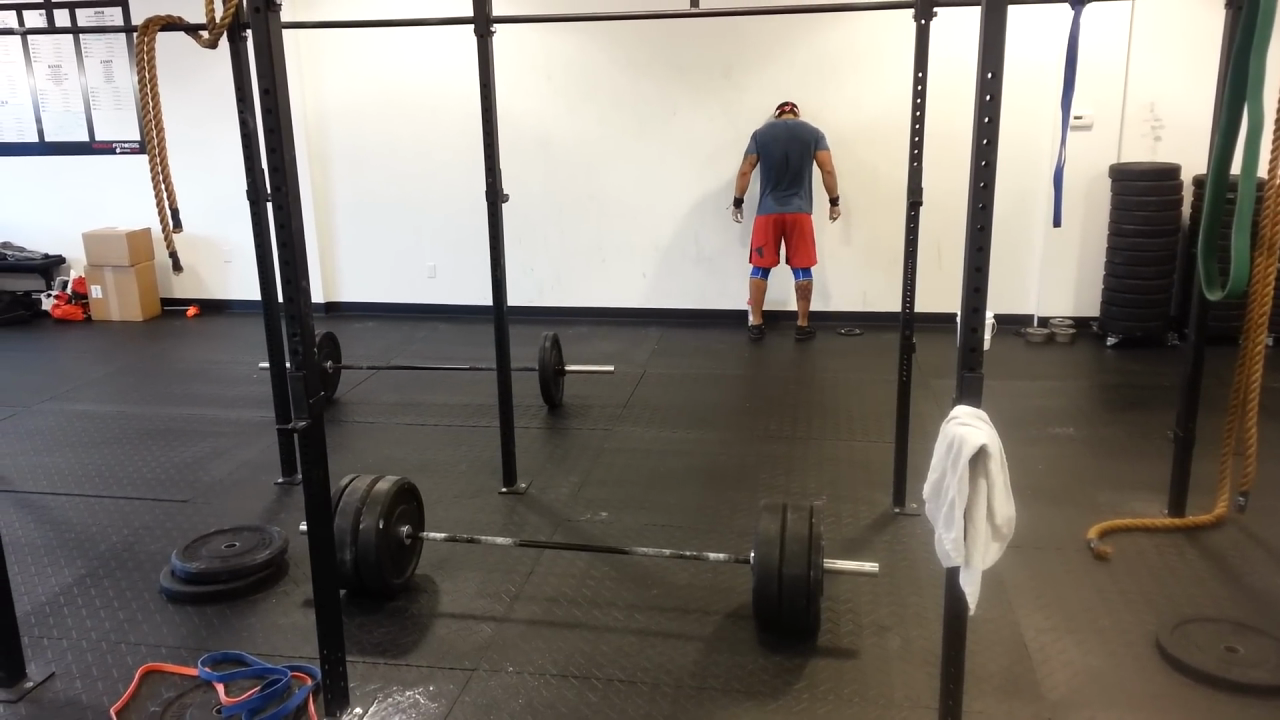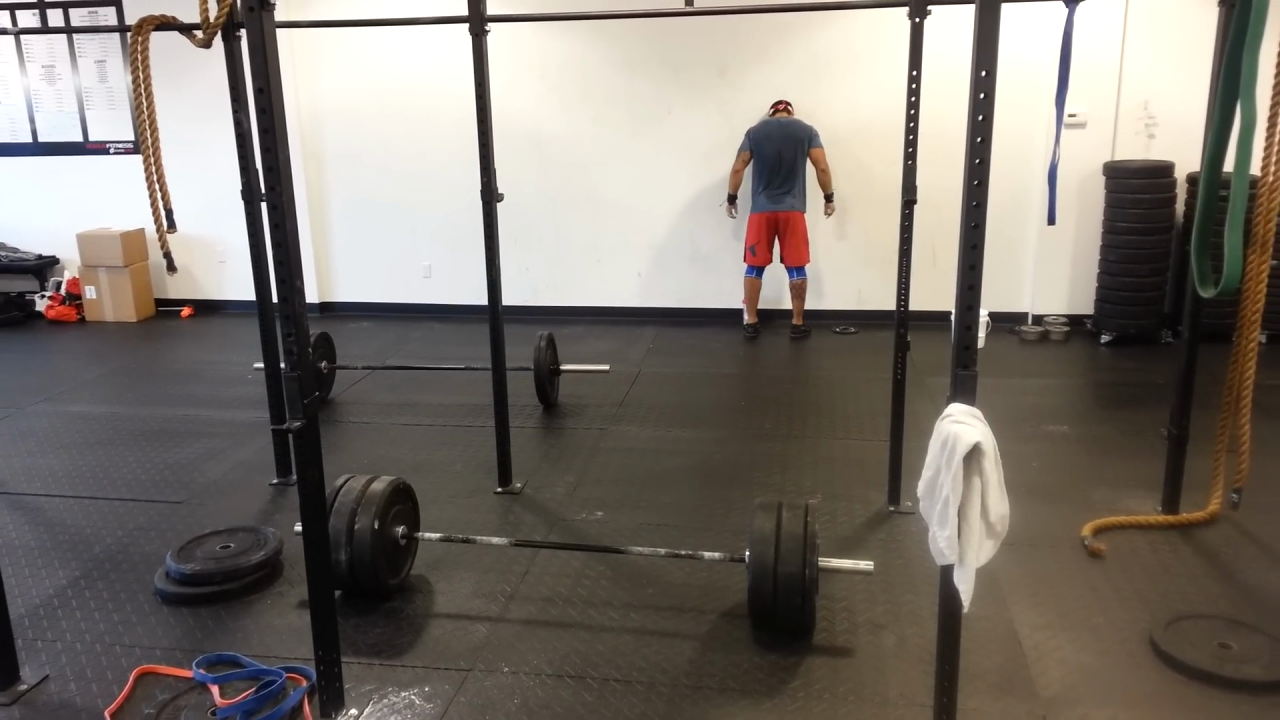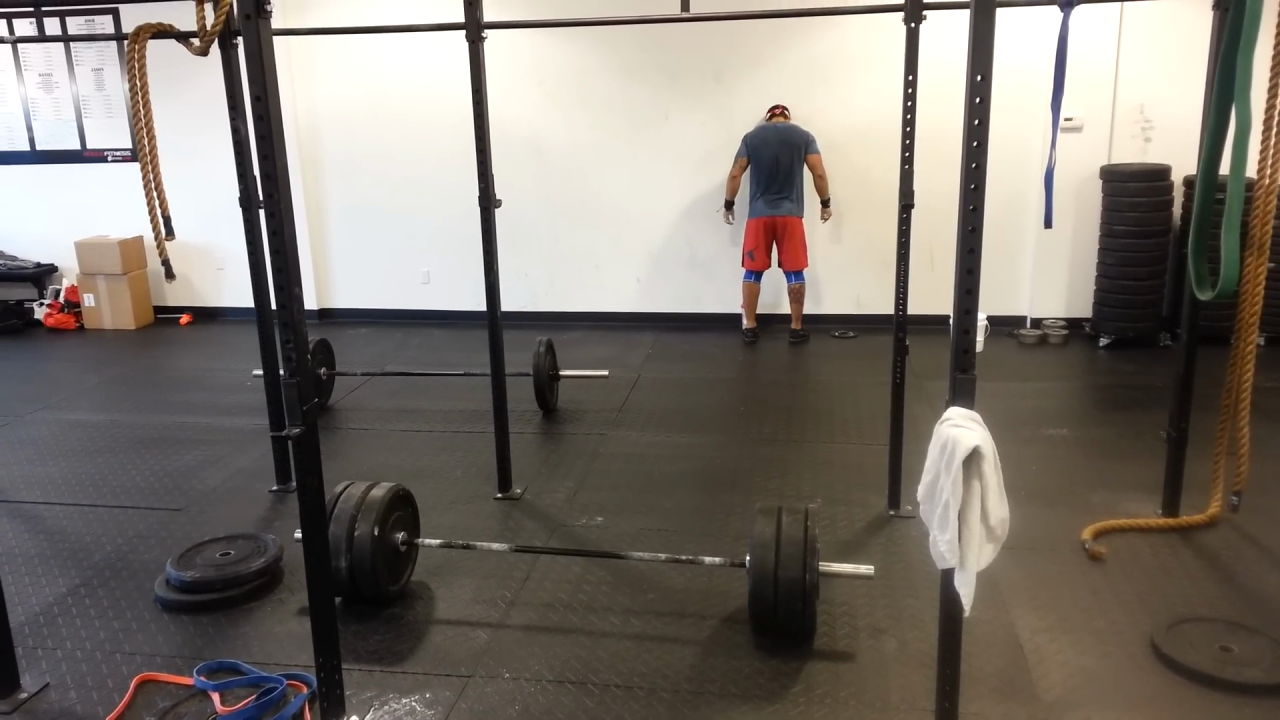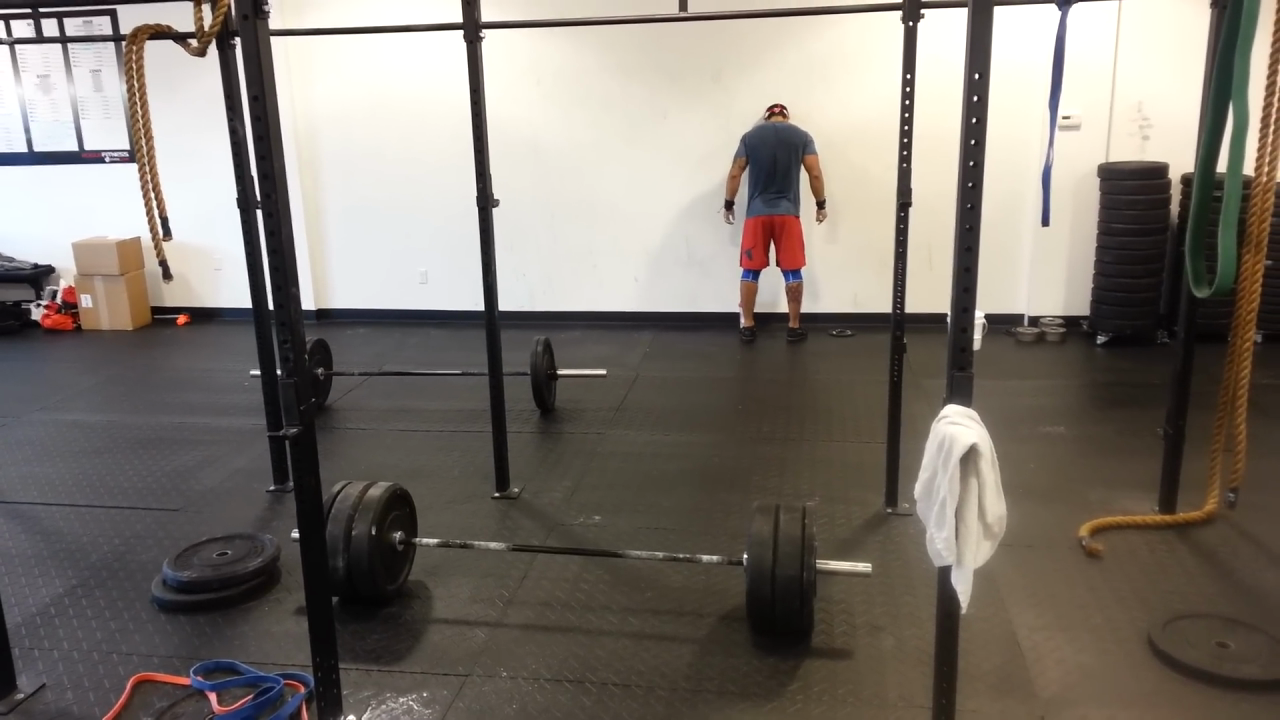
dt=0.4s
person 1, frame 1
left shoulder: (761, 133)
right shoulder: (813, 133)
left elbow: (745, 171)
right elbow: (827, 170)
left wrist: (737, 203)
right wrist: (834, 202)
left hip: (767, 211)
right hip: (799, 211)
left knee: (760, 267)
right knee: (802, 268)
left ankle: (756, 324)
right ankle: (802, 325)
person 1, frame 2
left shoulder: (754, 132)
right shoulder: (807, 131)
left elbow: (738, 168)
right elbow: (822, 167)
left wrist: (731, 199)
right wrist: (829, 198)
left hip: (761, 209)
right hip: (792, 209)
left knee: (754, 265)
right knee: (796, 267)
left ankle: (751, 323)
right ankle: (798, 324)
person 1, frame 3
left shoulder: (751, 137)
right shoulder: (803, 136)
left elbow: (735, 174)
right elbow: (819, 173)
left wrist: (728, 205)
right wrist: (825, 203)
left hip: (759, 214)
right hip: (790, 214)
left knee: (753, 271)
right knee: (795, 272)
left ankle: (750, 328)
right ankle: (797, 328)
person 1, frame 4
left shoulder: (750, 136)
right shoulder: (801, 136)
left elbow: (735, 174)
right elbow: (815, 174)
left wrist: (728, 205)
right wrist: (821, 205)
left hip: (756, 213)
right hip: (788, 213)
left knee: (750, 270)
right knee: (792, 271)
left ankle: (747, 326)
right ankle: (794, 327)
